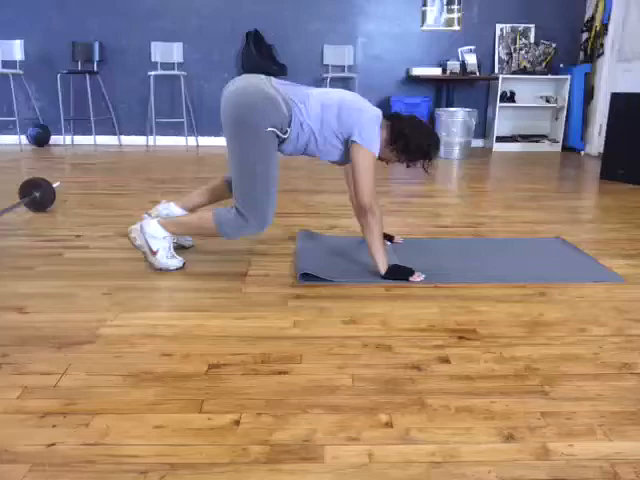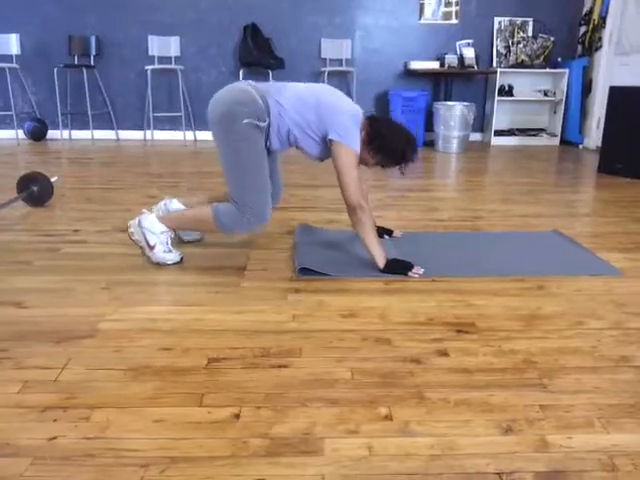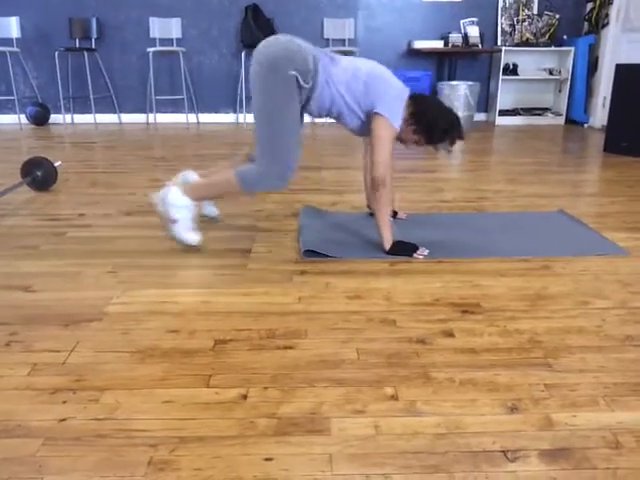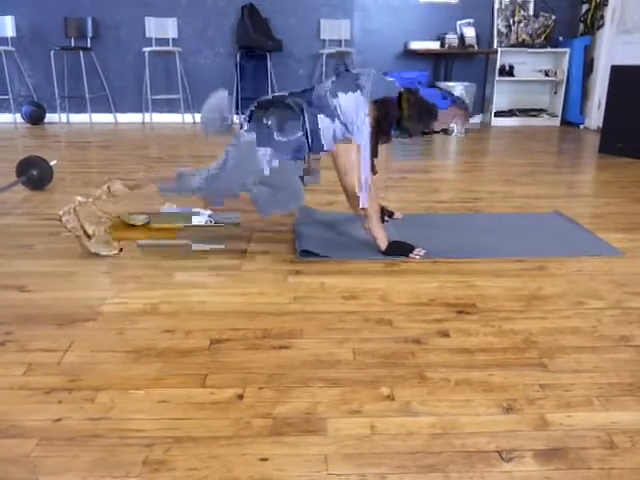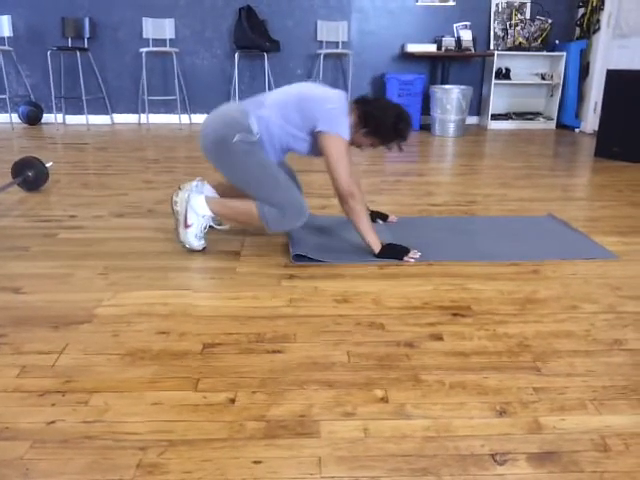
dt=1s
person 1, frame 1
left shoulder: (360, 123)
right shoulder: (370, 130)
left elbow: (356, 194)
right elbow: (367, 205)
left wrist: (373, 234)
right wrist: (385, 268)
left hip: (249, 93)
right hip: (257, 110)
left knee: (251, 177)
right knee: (254, 218)
left ankle: (175, 209)
right ankle: (157, 230)
person 1, frame 2
left shoulder: (356, 123)
right shoulder: (348, 131)
left elbow: (356, 198)
right elbow: (355, 204)
left wrist: (370, 228)
right wrist: (383, 262)
left hip: (244, 108)
right hip: (238, 112)
left knee: (268, 197)
right knee: (254, 216)
left ankle: (178, 207)
right ankle: (152, 227)
person 1, frame 3
left shoulder: (382, 99)
right shoulder: (391, 106)
left elbow: (373, 169)
right elbow: (380, 178)
left wrist: (378, 207)
right wrist: (389, 243)
left hip: (283, 60)
right hip: (286, 66)
left knee: (277, 159)
right knee: (276, 172)
left ankle: (194, 182)
right ankle: (180, 194)
person 1, frame 4
left shoulder: (362, 104)
right shoulder: (355, 117)
left elbow: (360, 176)
right elbow: (355, 189)
left wrist: (374, 208)
right wrist: (384, 243)
right hip: (238, 115)
person 1, frame 5
left shoulder: (342, 109)
right shoulder: (335, 120)
left elbow: (346, 173)
right elbow: (347, 191)
left wrist: (364, 211)
right wrist: (379, 247)
left hip: (234, 128)
right hip: (229, 135)
left knee: (288, 190)
right knee: (292, 213)
left ankle: (202, 193)
right ankle: (202, 206)
